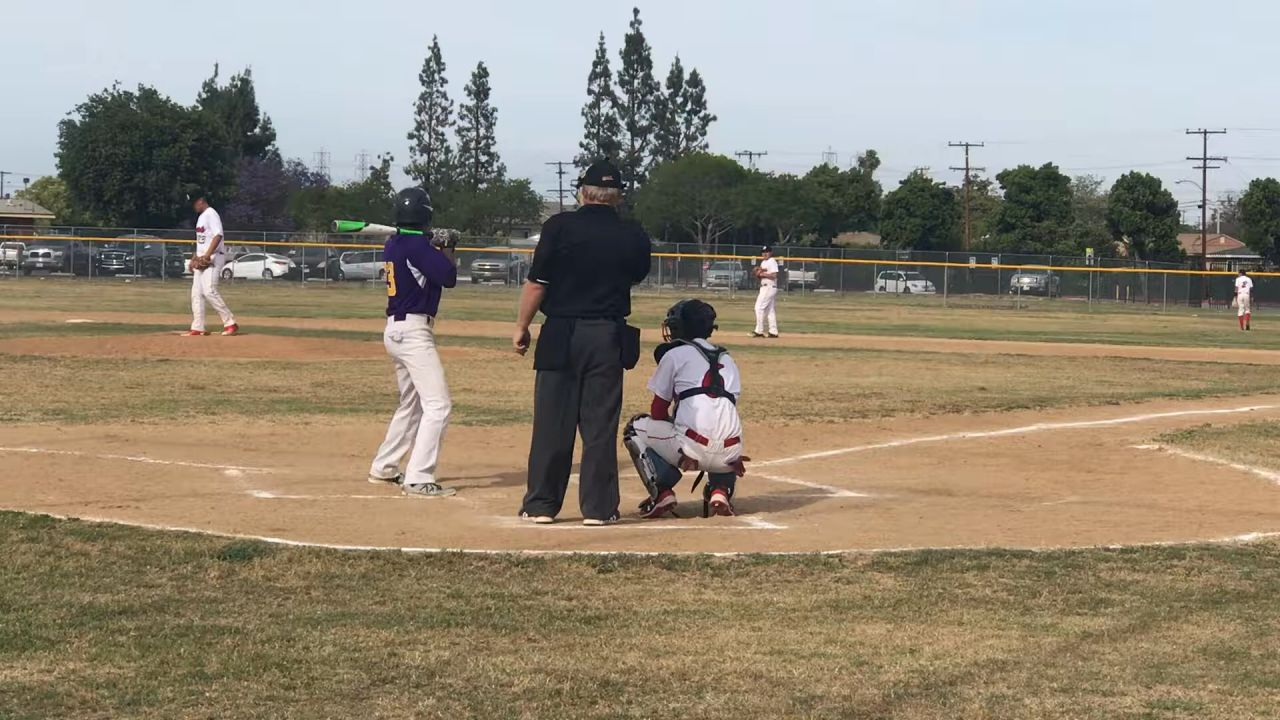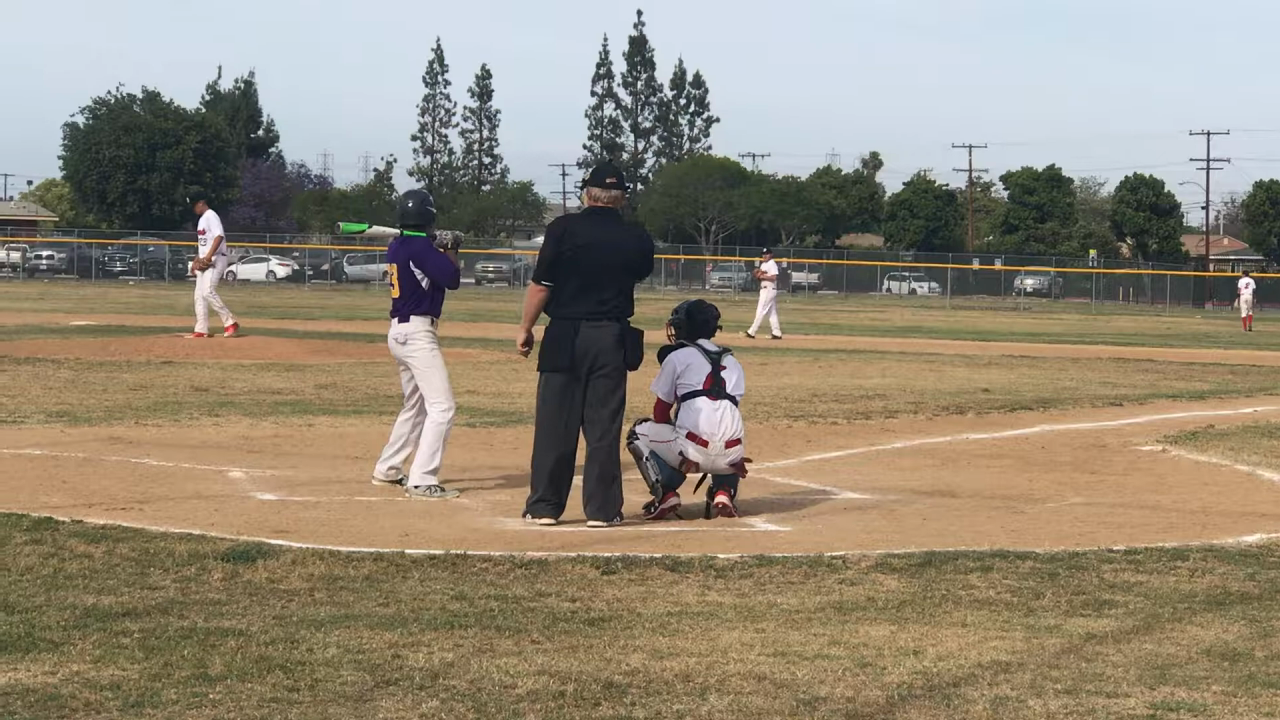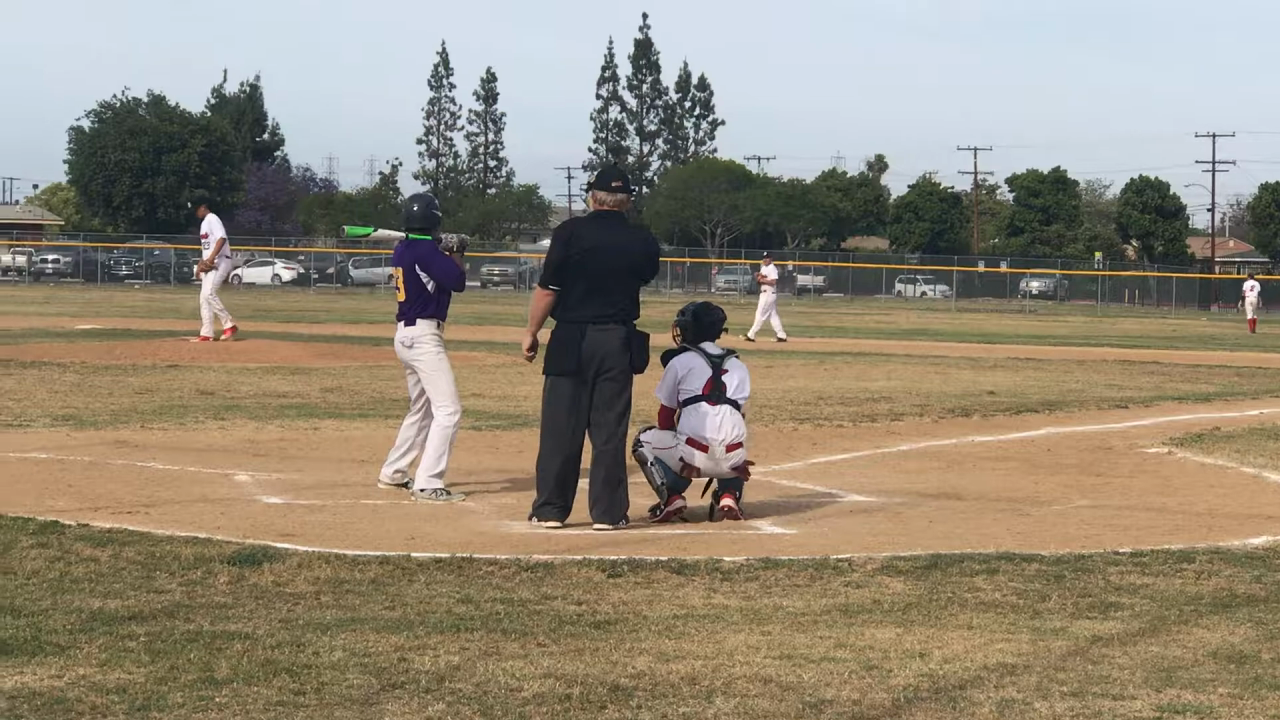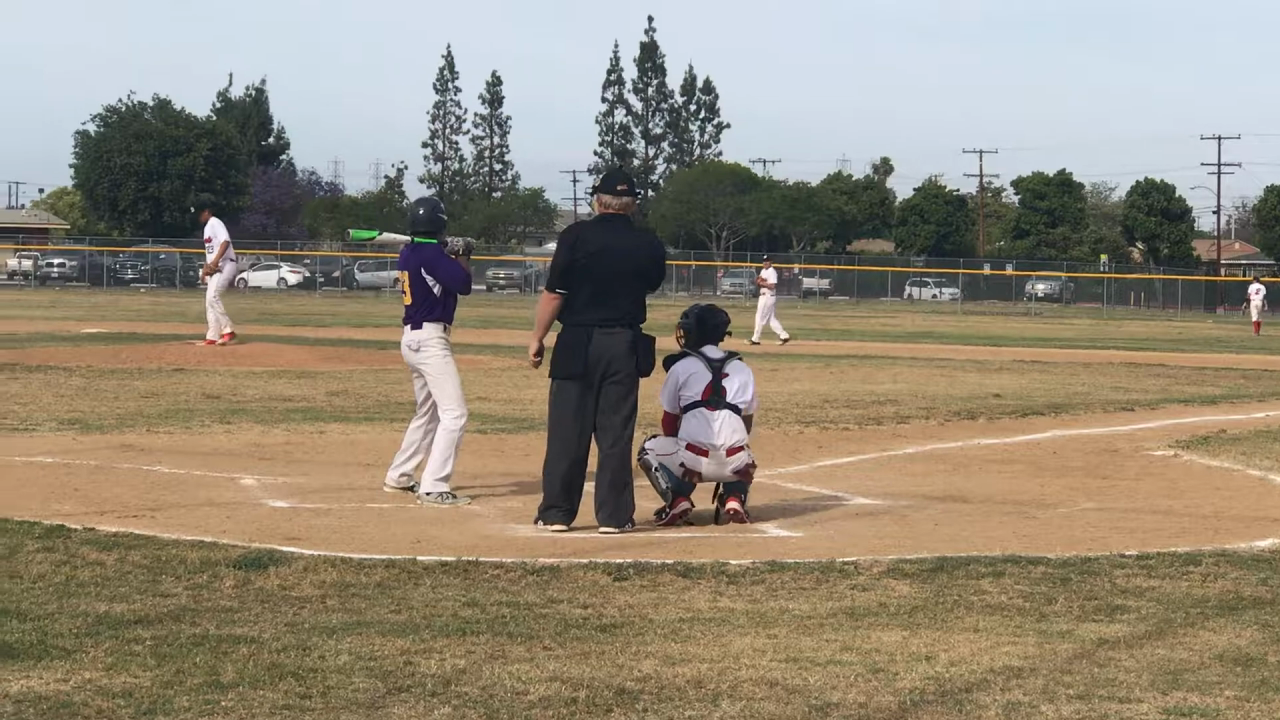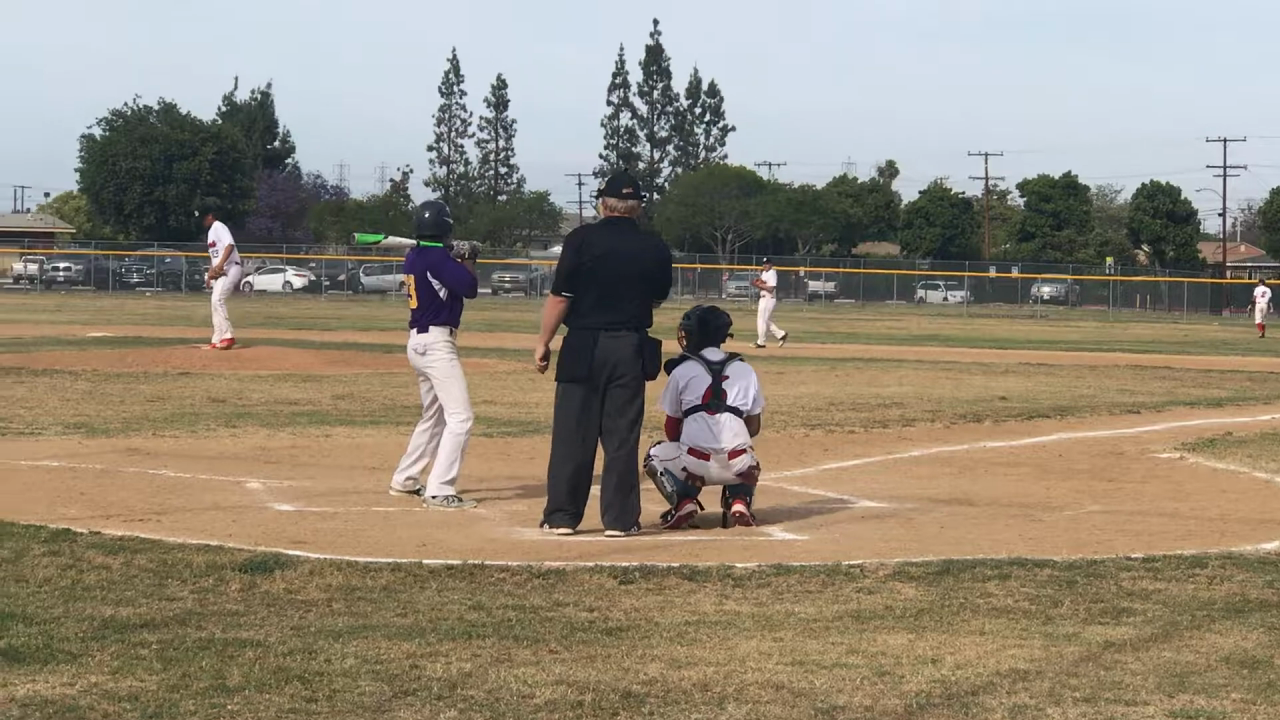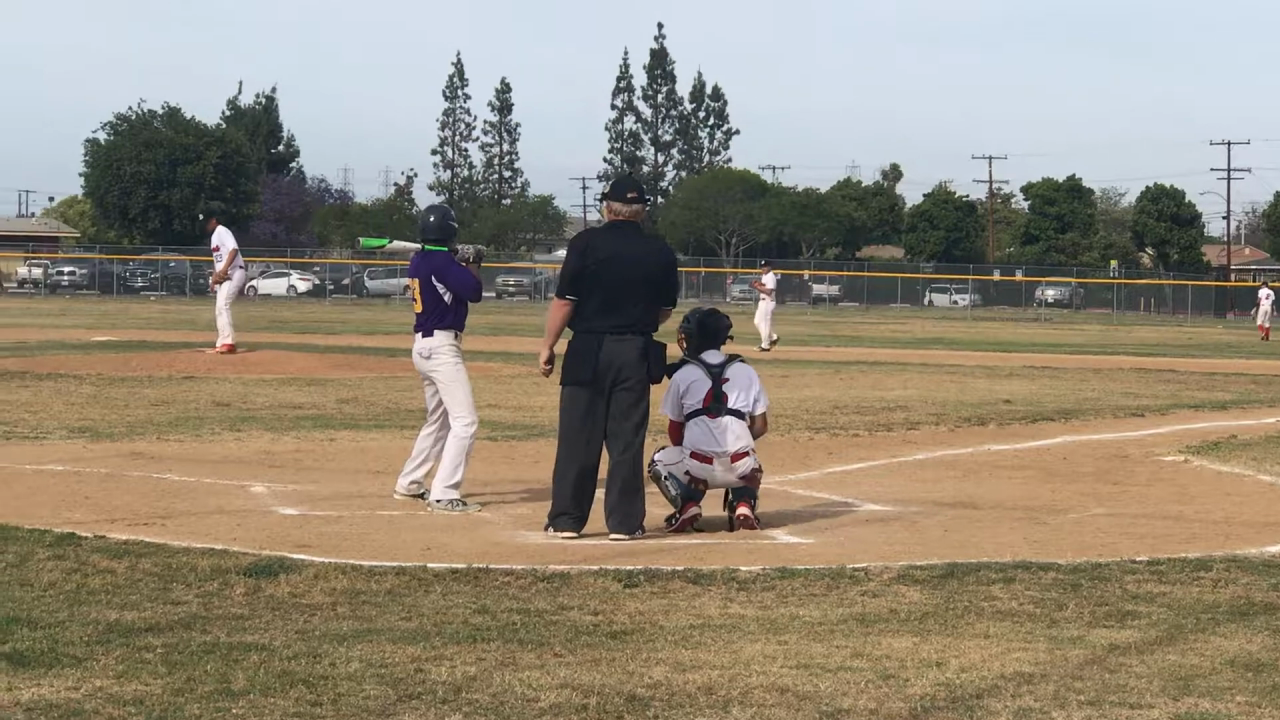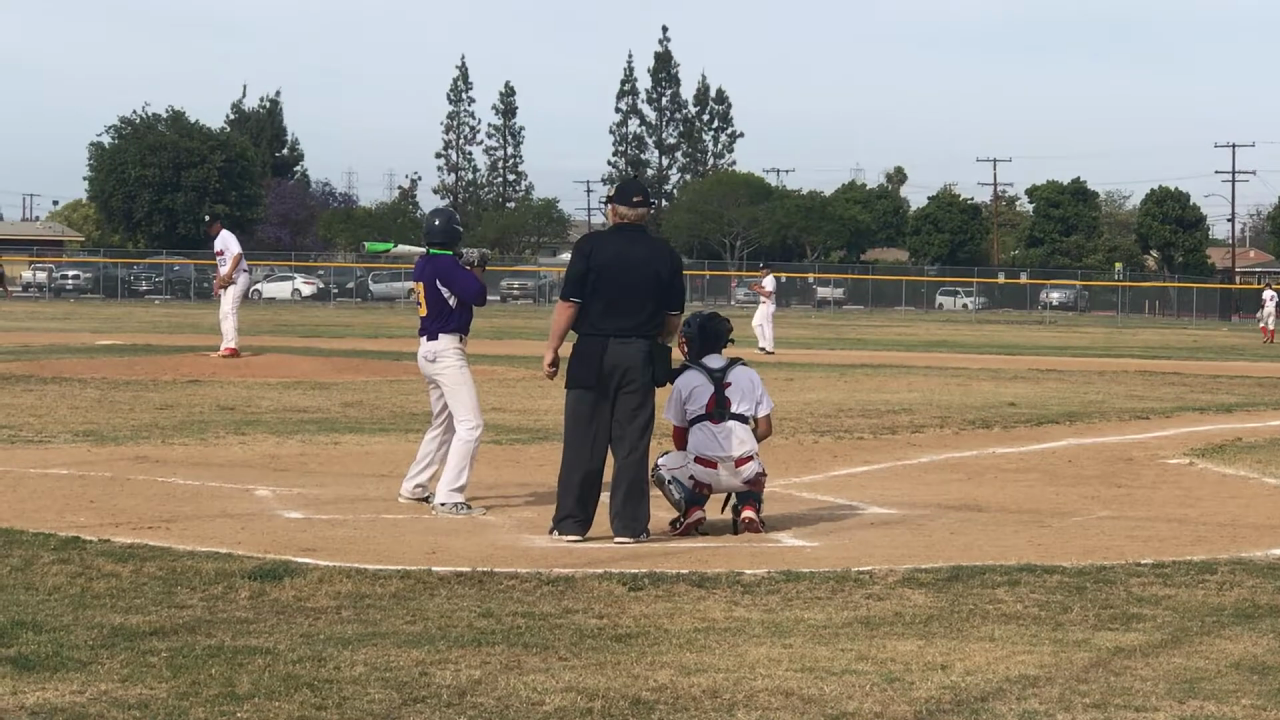
dt=0.1s
person 1, frame 1
left shoulder: (559, 226)
right shoulder: (635, 237)
left elbow: (536, 284)
left wrist: (522, 327)
left hip: (561, 334)
right hip: (608, 337)
left knee: (552, 422)
right knee: (601, 426)
left ankle: (541, 504)
right ankle: (599, 507)
person 1, frame 2
left shoulder: (564, 228)
right shoulder: (638, 239)
left elbow: (541, 286)
left wrist: (525, 329)
left hip: (565, 336)
right hip: (612, 339)
left knee: (555, 423)
right knee: (605, 427)
left ankle: (544, 505)
right ankle: (602, 509)
person 1, frame 3
left shoulder: (570, 232)
right shoulder: (644, 242)
left elbow: (547, 290)
left wrist: (531, 333)
left hip: (571, 340)
right hip: (618, 342)
left knee: (560, 426)
right knee: (610, 431)
left ankle: (550, 509)
right ankle: (608, 512)
person 1, frame 4
left shoulder: (576, 236)
right shoulder: (650, 245)
left elbow: (554, 294)
left wrist: (537, 338)
left hip: (578, 343)
right hip: (625, 346)
left knee: (567, 430)
right knee: (617, 434)
left ankle: (556, 512)
right ankle: (614, 515)
person 1, frame 5
left shoulder: (581, 239)
right shoulder: (656, 248)
left elbow: (560, 297)
left wrist: (543, 343)
left hip: (583, 347)
right hip: (631, 349)
left knee: (572, 434)
right knee: (622, 437)
left ankle: (561, 516)
right ankle: (620, 519)
person 1, frame 6
left shoulder: (586, 243)
right shoulder: (660, 252)
left elbow: (564, 301)
right elbow: (665, 309)
left wrist: (547, 346)
left hip: (588, 351)
right hip: (636, 353)
left knee: (577, 437)
right knee: (627, 441)
left ankle: (566, 519)
right ankle: (625, 522)
person 1, frame 7
left shoulder: (591, 245)
right shoulder: (665, 255)
left elbow: (568, 304)
right elbow: (673, 317)
left wrist: (552, 349)
right wrist: (656, 348)
left hip: (592, 354)
right hip: (640, 356)
left knee: (581, 442)
right knee: (632, 444)
left ankle: (570, 523)
right ankle: (629, 525)
person 2, frame 1
left shoulder: (394, 244)
right shoulder: (417, 244)
right elbow: (448, 277)
left wrist: (435, 246)
right wrist: (447, 248)
left hip: (397, 329)
right hip: (413, 331)
left knee: (411, 404)
right knee: (437, 405)
left ankle: (383, 468)
right ankle: (418, 479)
person 2, frame 2
left shoulder: (397, 246)
right shoulder: (420, 246)
right elbow: (452, 279)
left wrist: (438, 248)
right wrist: (451, 250)
left hip: (401, 331)
right hip: (417, 333)
left knee: (415, 406)
right knee: (441, 407)
left ankle: (386, 470)
right ankle: (422, 481)
person 2, frame 3
left shoulder: (402, 249)
right shoulder: (425, 249)
right elbow: (458, 282)
left wrist: (444, 252)
right wrist: (456, 253)
left hip: (408, 334)
right hip: (423, 336)
left knee: (421, 410)
right knee: (447, 410)
left ankle: (392, 473)
right ankle: (427, 484)
person 2, frame 4
left shoulder: (408, 253)
right shoulder: (431, 252)
right elbow: (464, 284)
left wrist: (449, 255)
right wrist: (462, 256)
left hip: (414, 337)
right hip: (430, 339)
left knee: (427, 413)
right knee: (454, 413)
left ankle: (398, 476)
right ankle: (433, 487)
person 2, frame 5
left shoulder: (414, 256)
right shoulder: (437, 256)
right elbow: (470, 288)
left wrist: (455, 258)
right wrist: (467, 260)
left hip: (420, 341)
right hip: (436, 343)
left knee: (434, 417)
right knee: (460, 417)
left ankle: (404, 480)
right ankle: (439, 491)
person 2, frame 6
left shoulder: (419, 260)
right shoulder: (442, 260)
right elbow: (474, 292)
left wrist: (460, 262)
right wrist: (472, 264)
left hip: (425, 345)
right hip: (441, 347)
left knee: (438, 421)
right knee: (465, 421)
left ankle: (408, 484)
right ankle: (444, 495)
person 2, frame 7
left shoulder: (423, 264)
right shoulder: (446, 264)
right elbow: (478, 296)
left wrist: (467, 267)
right wrist: (477, 267)
left hip: (430, 349)
right hip: (446, 350)
left knee: (443, 424)
right knee: (470, 424)
left ankle: (414, 488)
right ankle: (449, 498)
person 3, frame 1
left shoulder: (675, 355)
right shoulder: (729, 362)
left elbow: (658, 411)
left wrist: (670, 439)
left hip: (690, 447)
right hip: (727, 453)
left knee: (637, 428)
left ankle: (661, 492)
right ankle: (721, 491)
person 3, frame 2
left shoulder: (677, 356)
right shoulder: (733, 363)
left elbow: (660, 413)
left wrist: (675, 438)
left hip: (691, 449)
right hip: (728, 456)
left knee: (639, 433)
left ankle: (665, 494)
right ankle: (724, 492)
person 3, frame 3
left shoulder: (680, 361)
right shoulder: (739, 366)
left elbow: (665, 418)
left wrist: (676, 444)
left hip: (692, 455)
right hip: (731, 459)
left knee: (645, 441)
left ankle: (671, 497)
right ankle: (730, 496)
person 3, frame 4
left shoulder: (681, 366)
right shoulder: (743, 369)
left elbow: (669, 423)
left wrist: (680, 448)
left hip: (694, 460)
right hip: (733, 463)
left knee: (650, 449)
left ankle: (676, 499)
right ankle: (735, 499)
person 3, frame 5
left shoulder: (682, 370)
right shoulder: (745, 370)
left elbow: (672, 427)
right elbow: (754, 427)
left hip: (696, 464)
right hip: (737, 465)
left knee: (656, 456)
right knee: (748, 461)
left ankle: (682, 501)
right ankle: (740, 502)
person 3, frame 6
left shoulder: (683, 374)
right shoulder: (747, 372)
left elbow: (675, 431)
right elbow: (760, 427)
left hip: (699, 467)
right hip: (740, 468)
left knee: (660, 460)
left ankle: (686, 504)
right ankle: (744, 504)
person 3, frame 7
left shoulder: (685, 380)
right shoulder: (749, 375)
left elbow: (679, 437)
right elbow: (764, 429)
left hip: (704, 472)
right hip: (744, 472)
left knee: (662, 466)
left ankle: (690, 509)
right ankle: (749, 508)
